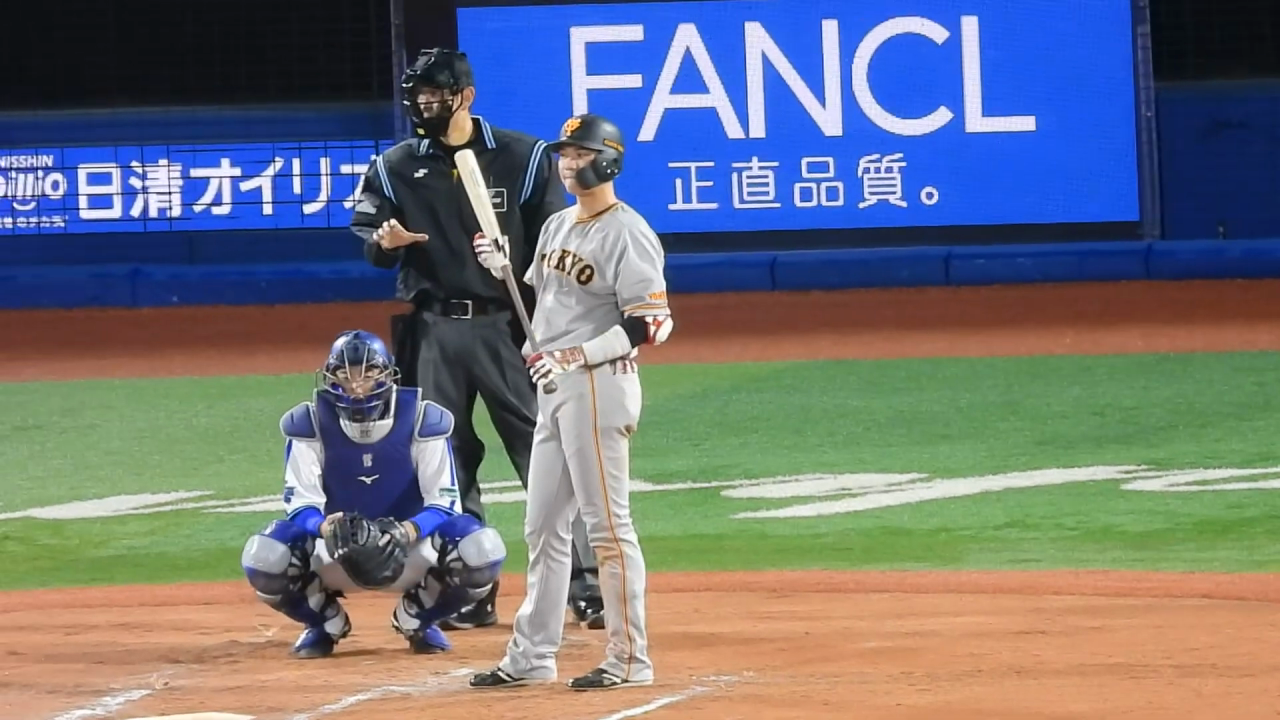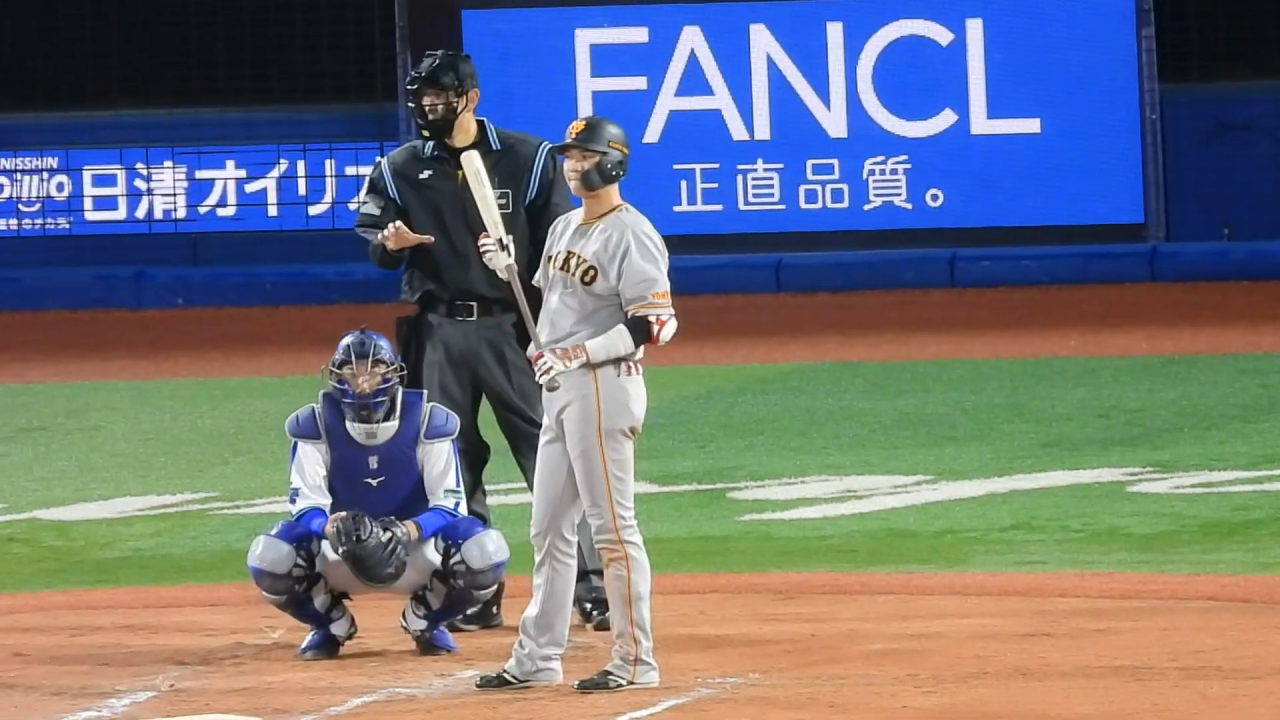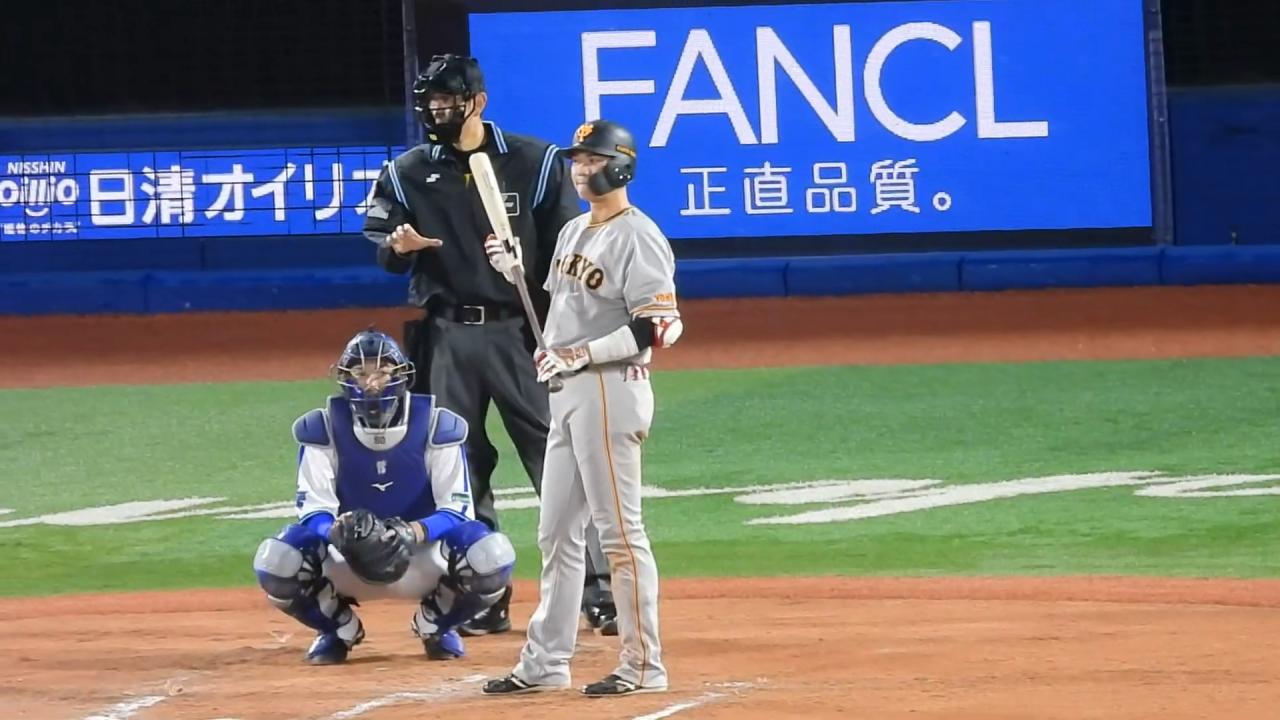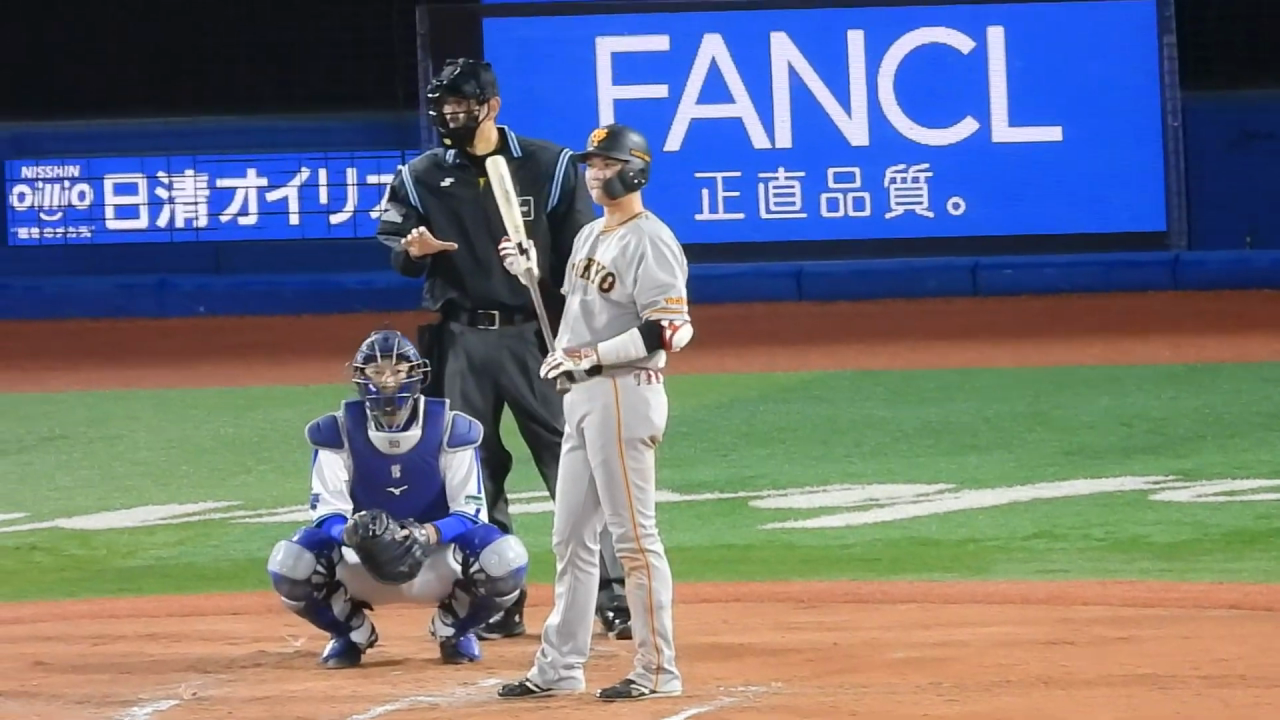
dt=0.1s
person 1, frame 1
left shoulder: (523, 156)
right shoulder: (394, 166)
right elbow: (367, 239)
right wrist: (383, 242)
left hip: (506, 326)
right hip: (433, 330)
right knee: (446, 465)
person 1, frame 2
left shoulder: (528, 158)
right shoulder: (398, 168)
right elbow: (372, 242)
right wrist: (389, 243)
left hip: (513, 327)
right hip: (438, 331)
right knee: (450, 465)
person 1, frame 3
left shoulder: (535, 161)
right shoulder: (406, 172)
right elbow: (379, 243)
right wrist: (397, 247)
left hip: (520, 331)
right hip: (446, 336)
person 1, frame 4
left shoulder: (549, 165)
right shoulder: (419, 175)
left elbow: (578, 256)
right elbow: (393, 249)
right wrist: (411, 251)
left hip: (535, 335)
right hip: (460, 339)
right knee: (473, 474)
person 2, frame 1
left shoulder: (626, 231)
right shoulder: (557, 225)
left elbow: (653, 322)
right elbow: (536, 296)
left wrist: (578, 356)
right wrist: (502, 267)
left hip: (599, 385)
right hip: (554, 387)
left knee: (607, 525)
right knee: (544, 525)
left ankle: (630, 659)
right ankle: (532, 655)
person 2, frame 2
left shoulder: (631, 233)
right shoulder: (563, 227)
left elbow: (657, 322)
left wrist: (580, 353)
right wrist: (507, 268)
left hip: (604, 386)
right hip: (560, 388)
left knee: (612, 526)
right knee: (549, 527)
left ankle: (635, 661)
right ankle: (538, 656)
person 2, frame 3
left shoulder: (637, 236)
right shoulder: (573, 231)
left elbow: (662, 325)
left wrist: (582, 354)
right wrist: (515, 270)
left hip: (610, 390)
right hip: (567, 392)
left knee: (619, 531)
right knee: (557, 531)
left ankle: (643, 666)
right ankle: (546, 661)
person 2, frame 4
left shoulder: (650, 240)
right shoulder: (588, 235)
left elbow: (671, 329)
left wrist: (591, 354)
right wrist: (530, 272)
left hip: (624, 394)
right hip: (581, 395)
left knee: (633, 535)
right knee: (571, 535)
left ankle: (658, 670)
right ankle: (560, 664)
person 3, frame 1
left shoulder: (421, 419)
right shoulder: (311, 421)
left elbow: (445, 501)
right elbow: (300, 502)
left wrist: (409, 531)
right wrist: (323, 527)
left hip: (407, 547)
right hip: (336, 550)
left knee: (483, 550)
right knee: (263, 558)
left ankle: (416, 618)
right ankle: (325, 622)
person 3, frame 2
left shoulder: (427, 421)
right shoulder: (316, 423)
left elbow: (450, 504)
right elbow: (306, 504)
left wrist: (410, 530)
right wrist: (328, 527)
left hip: (414, 551)
right hip: (341, 555)
left knee: (487, 553)
right knee: (269, 559)
left ankle: (425, 620)
right ankle: (331, 624)
person 3, frame 3
left shoulder: (435, 425)
right shoulder: (323, 427)
left elbow: (458, 508)
right elbow: (313, 508)
left wrist: (416, 531)
right wrist: (334, 531)
left hip: (422, 554)
right hip: (348, 558)
left knee: (493, 556)
right knee: (275, 562)
left ankle: (435, 624)
right ankle: (338, 629)
person 3, frame 4
left shoulder: (451, 429)
right shoulder: (338, 431)
left elbow: (471, 512)
right elbow: (326, 510)
left wrist: (429, 533)
right wrist: (348, 532)
left hip: (436, 560)
right hip: (363, 563)
left knee: (506, 559)
right knee: (288, 565)
left ankle: (452, 628)
right ankle: (352, 633)
